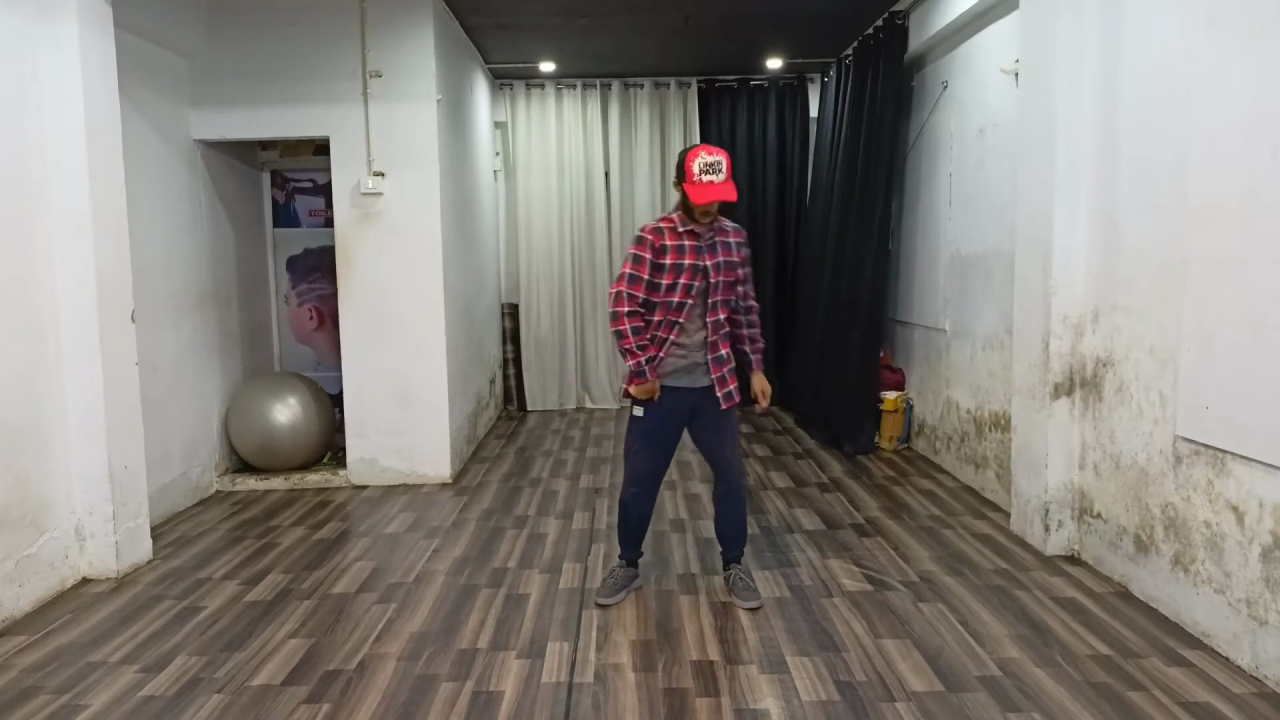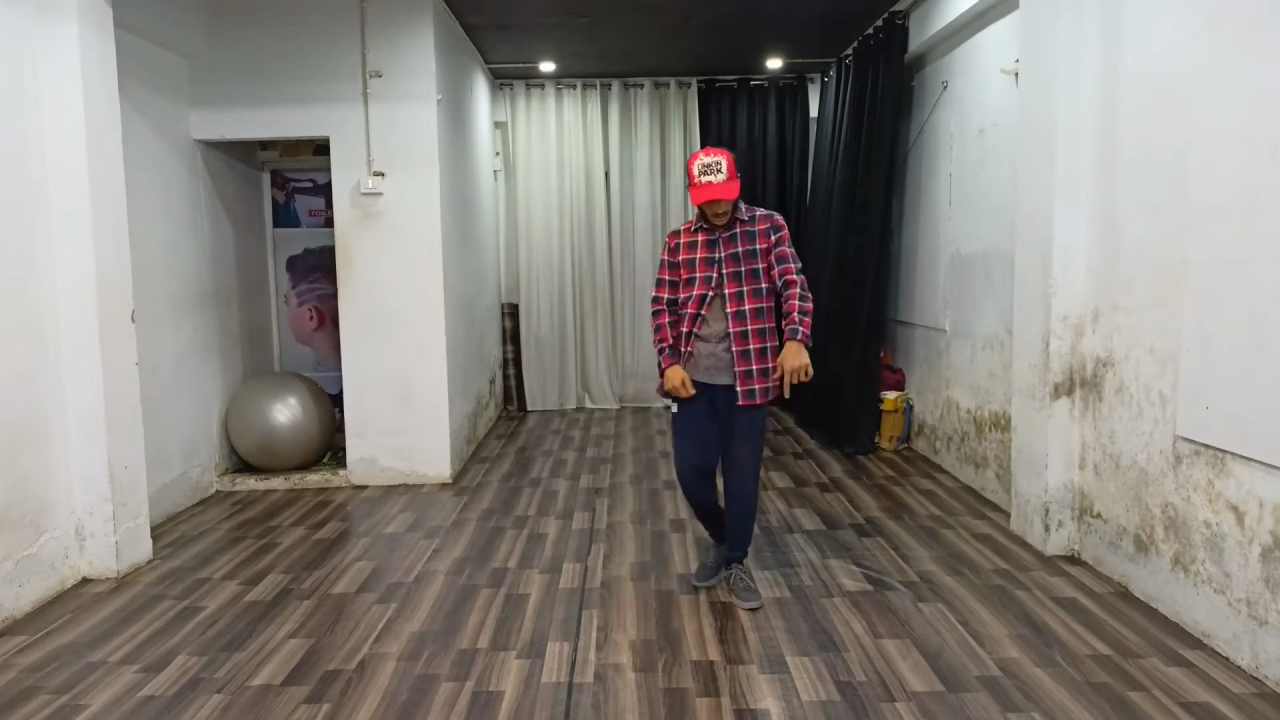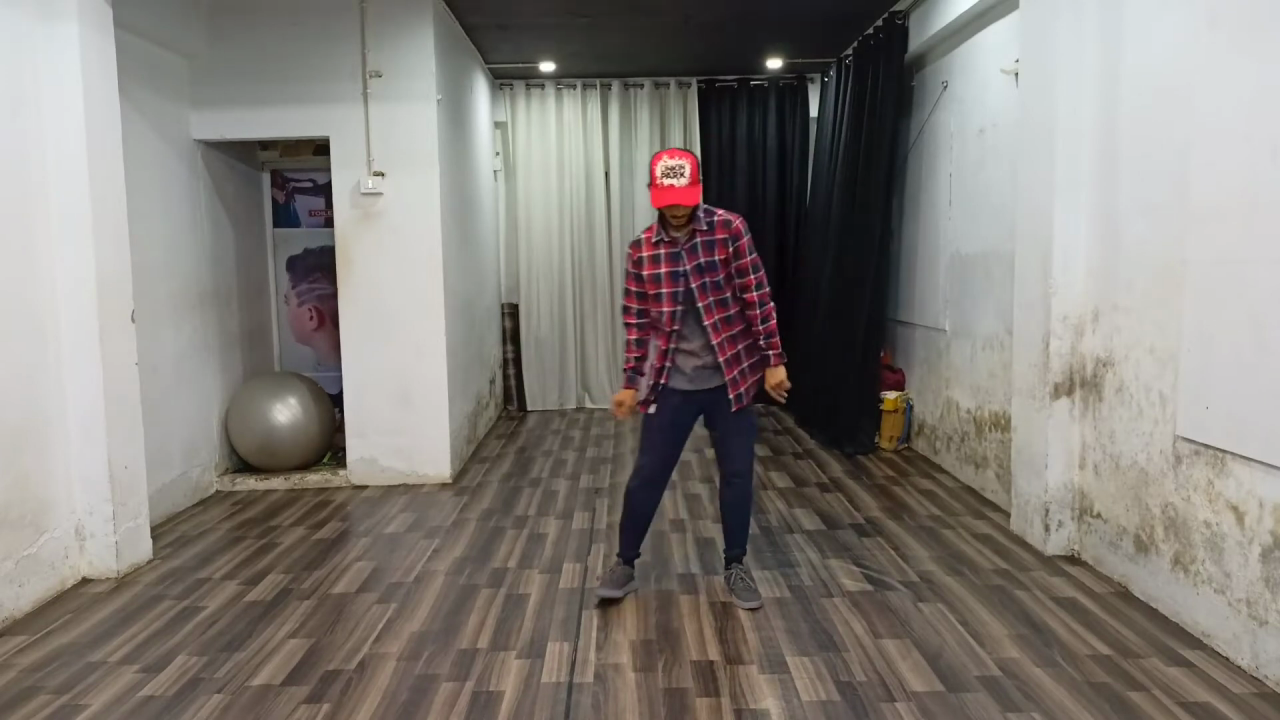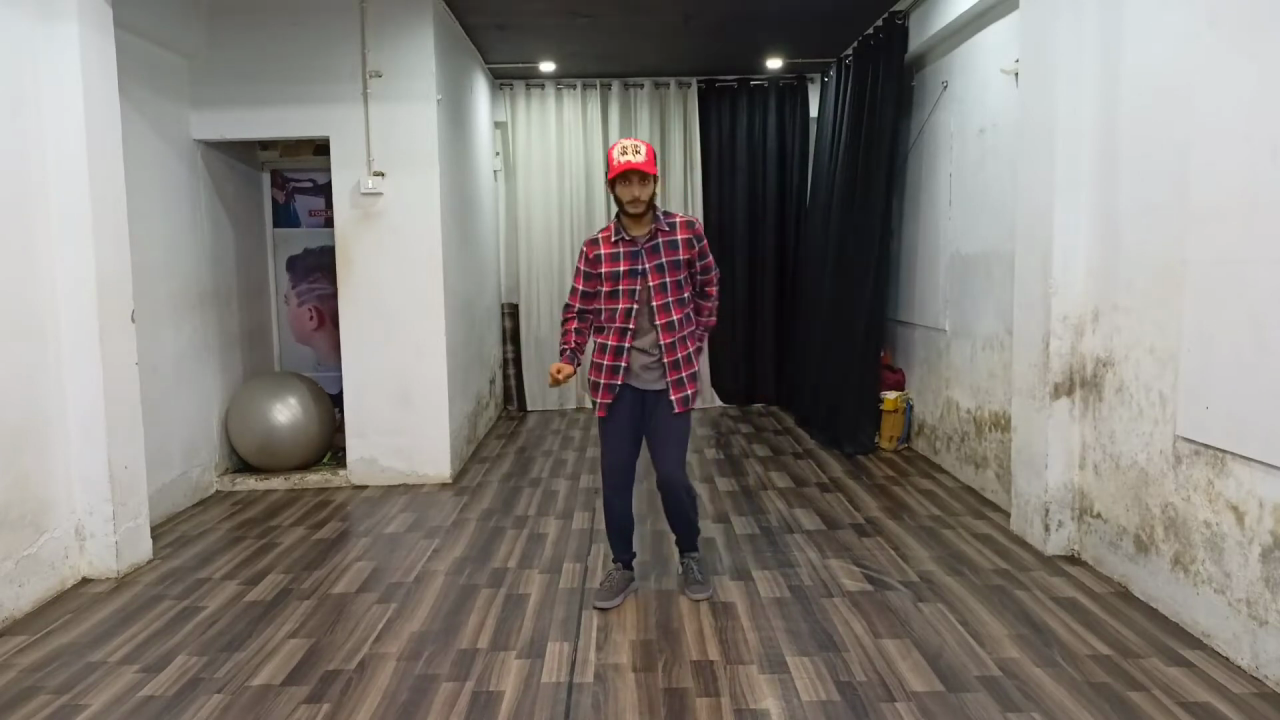
dt=0.5s
person 1, frame 1
left shoulder: (734, 238)
right shoulder: (653, 238)
left elbow: (744, 306)
right elbow: (624, 308)
left wrist: (756, 366)
right wrist: (643, 372)
left hip: (716, 382)
right hip: (660, 384)
left knee: (731, 476)
right knee: (640, 480)
left ankle: (733, 566)
right ankle: (628, 564)
person 1, frame 2
left shoulder: (768, 226)
right shoulder: (679, 241)
left elbow: (794, 287)
right elbow: (664, 308)
left wrist: (796, 341)
right wrist: (669, 363)
left hip: (748, 376)
right hip: (693, 377)
left knee: (743, 474)
right knee: (692, 470)
left ankle: (736, 562)
right ankle: (719, 540)
person 1, frame 3
left shoulder: (729, 229)
right shoulder: (642, 249)
left elbow: (758, 297)
right elbow: (636, 320)
left wrist: (772, 360)
right wrist: (631, 383)
left hip: (730, 377)
right hip: (670, 382)
left knee: (737, 474)
right knee: (647, 475)
left ankle: (735, 565)
right ankle: (625, 562)
person 1, frame 4
left shoulder: (687, 232)
right shoulder: (595, 248)
left elbow: (706, 295)
right elbow: (580, 311)
left wrist: (692, 348)
right wrist: (569, 359)
left hip: (672, 381)
right hip: (616, 383)
left knee: (672, 478)
right knee: (616, 479)
left ankle: (689, 555)
right ankle: (623, 567)
